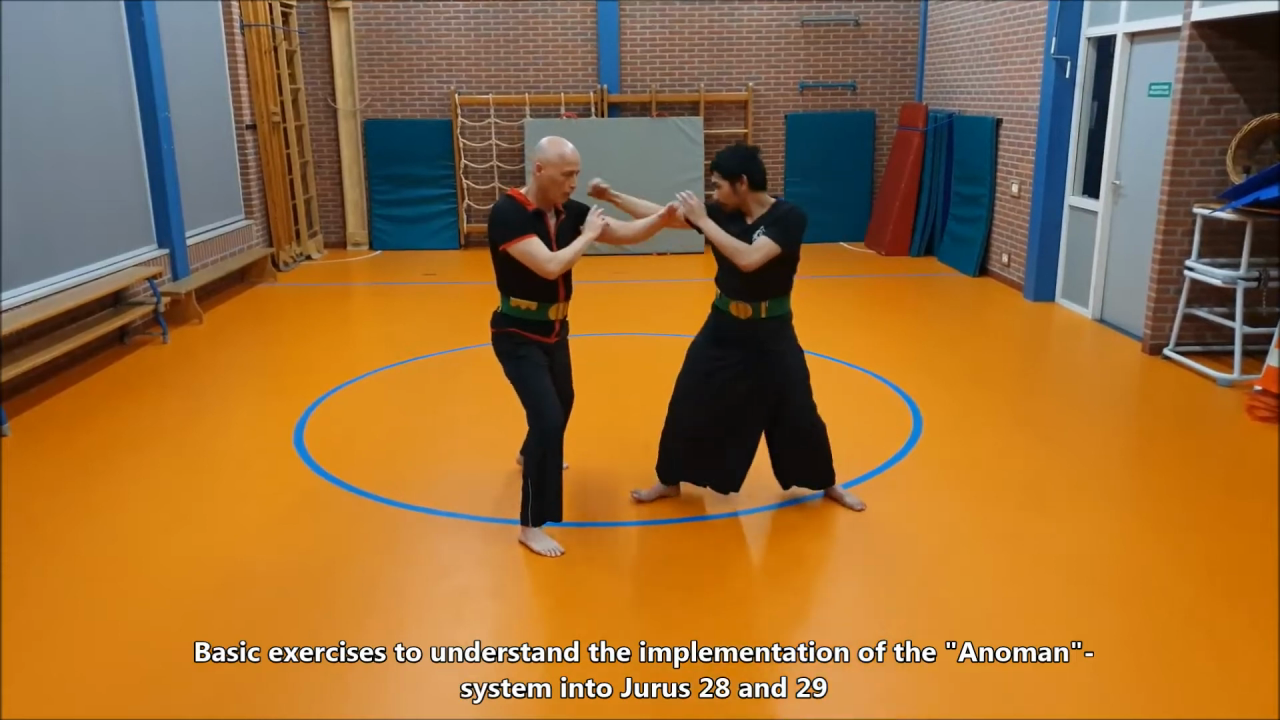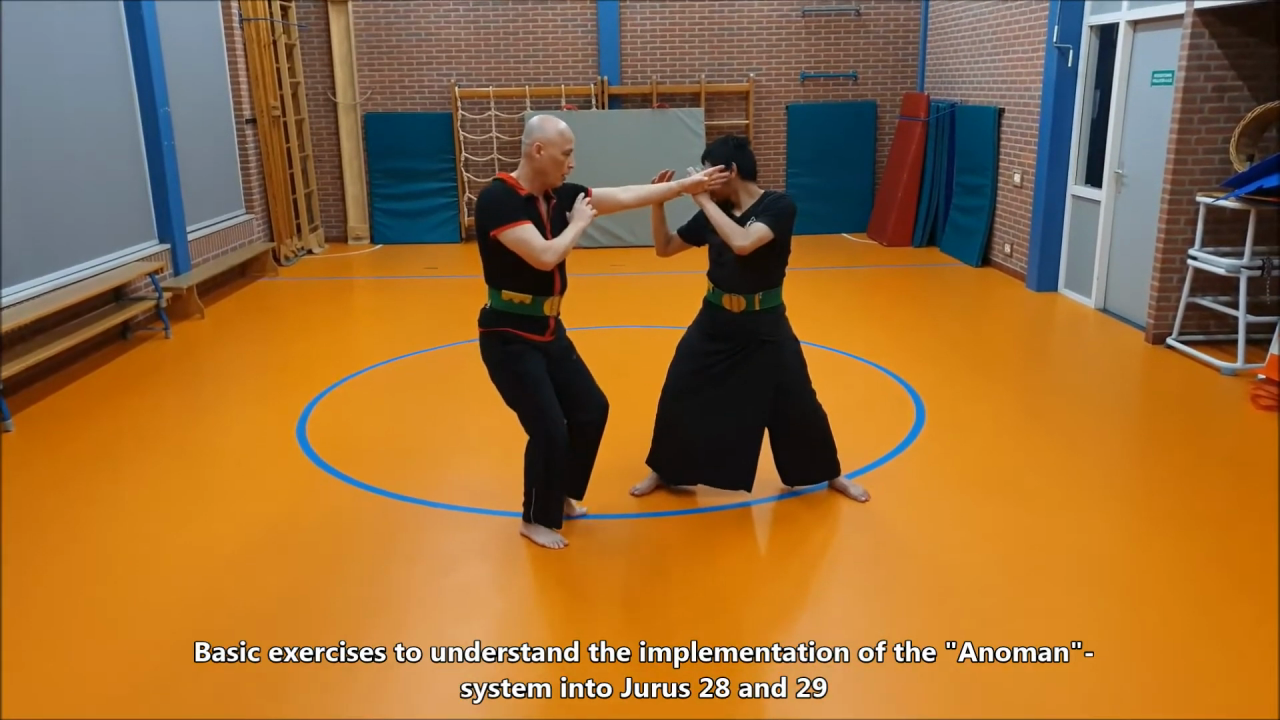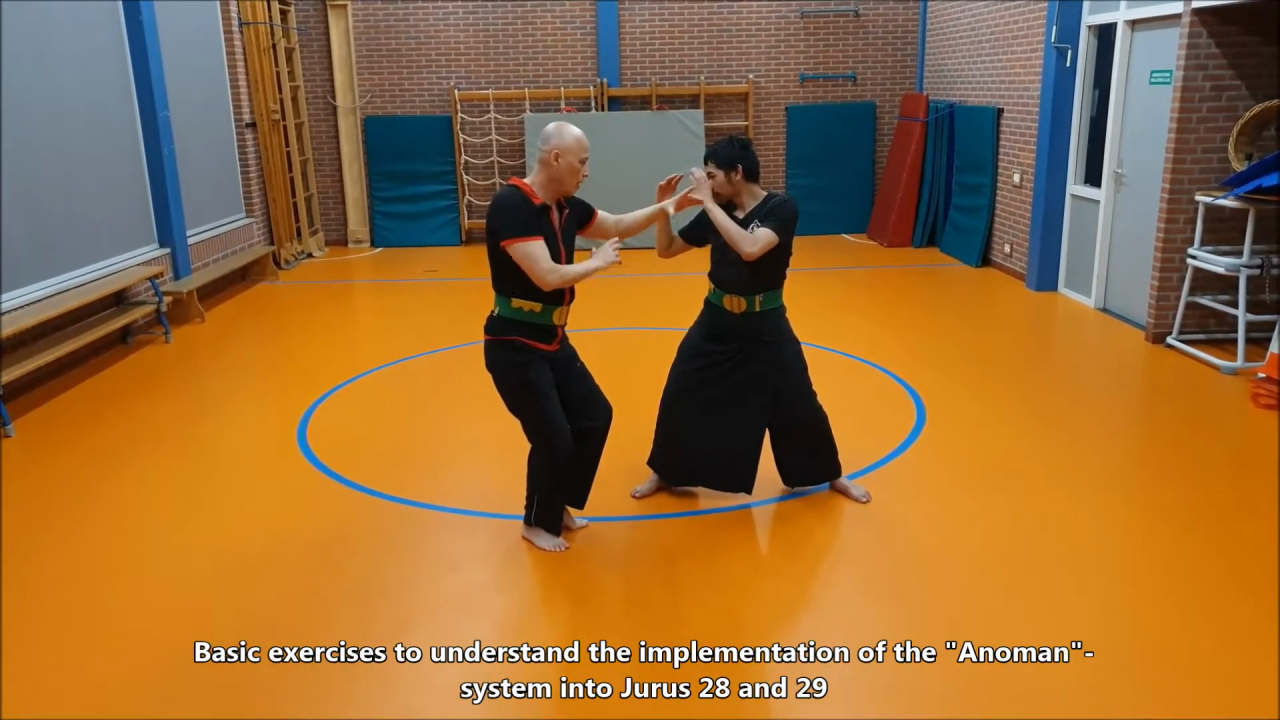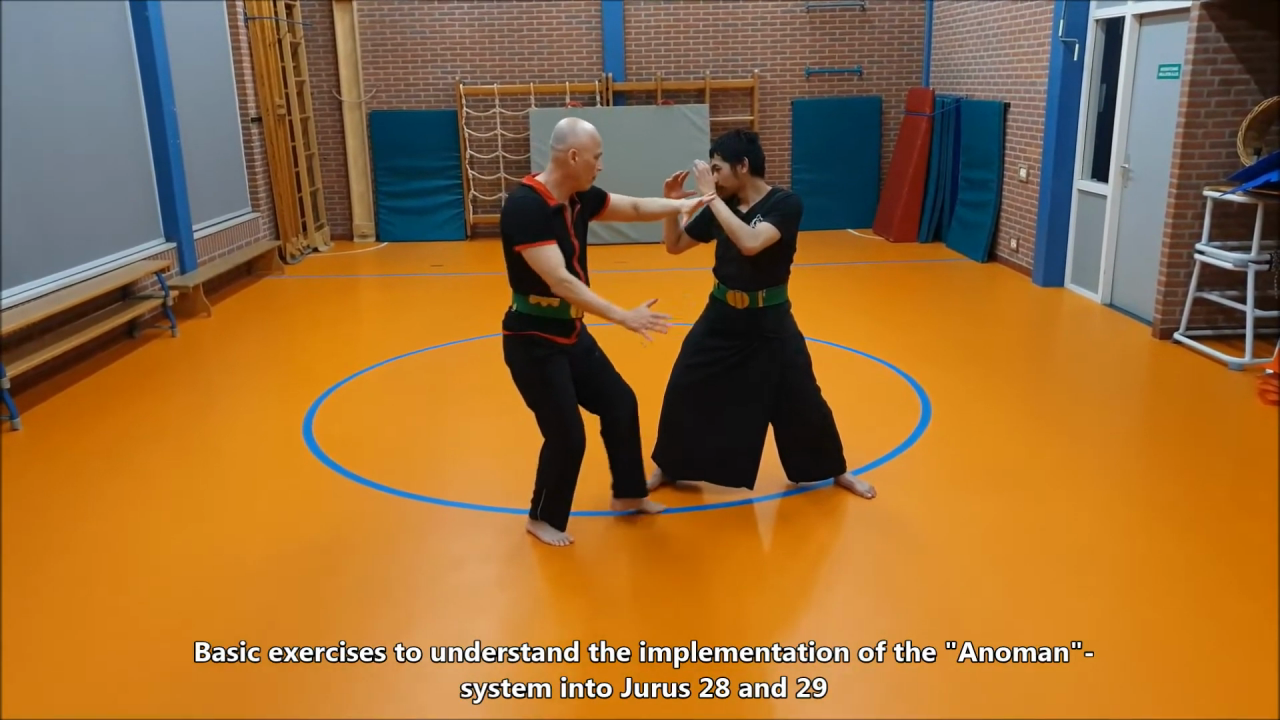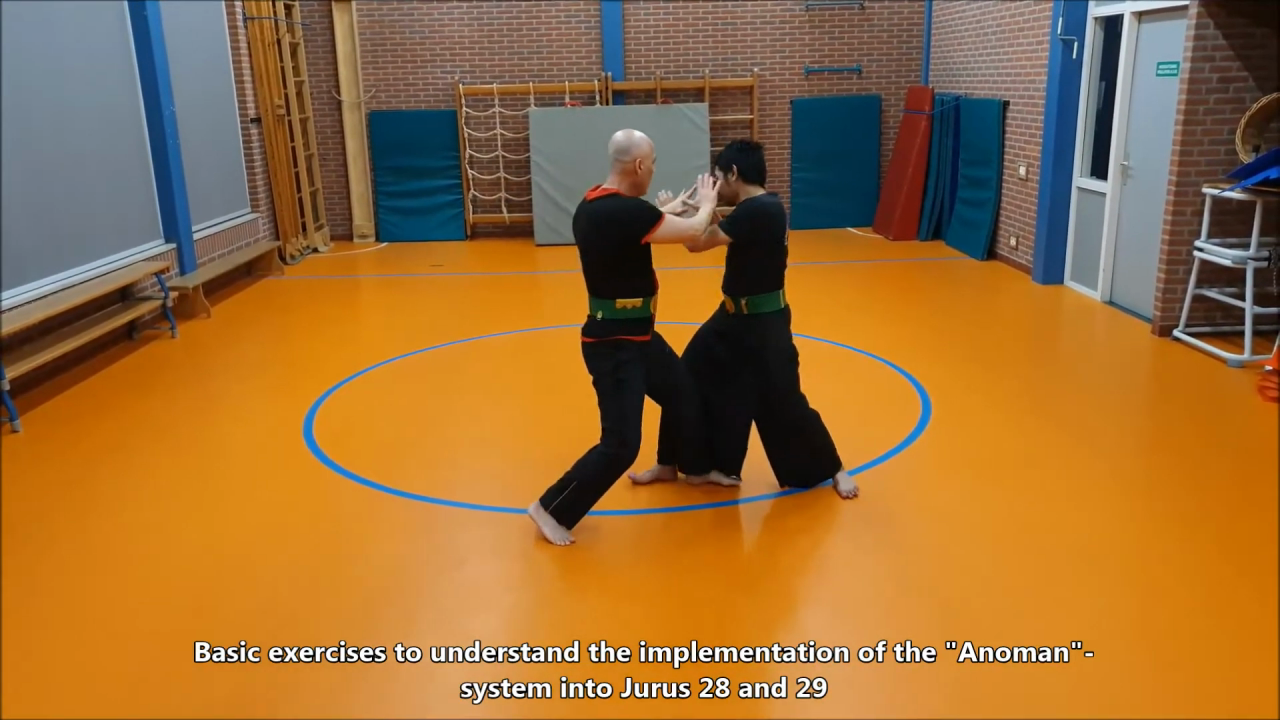
dt=1s
person 1, frame 1
left shoulder: (569, 210)
right shoulder: (507, 214)
left elbow: (625, 232)
right elbow: (549, 265)
left wrist: (660, 218)
right wrist: (587, 234)
left hip: (553, 330)
right hip: (517, 335)
left knee: (559, 405)
right knee: (548, 418)
left ankle: (531, 456)
right ankle: (532, 525)
person 1, frame 2
left shoulder: (559, 195)
right shoulder: (497, 199)
left elbow: (625, 197)
right elbow: (545, 256)
left wrist: (686, 185)
right wrist: (579, 222)
left hip: (548, 330)
right hip: (509, 337)
left knee: (591, 409)
right knee: (548, 429)
left ankle: (561, 495)
right ankle: (537, 519)
person 1, frame 3
left shoulder: (567, 206)
right shoulder: (510, 205)
left elbow: (617, 226)
right elbow: (547, 276)
left wrist: (661, 208)
right wrist: (597, 263)
left hip: (552, 339)
right hip: (514, 344)
left knee: (594, 416)
right knee: (553, 437)
left ankle: (558, 506)
right ankle: (538, 522)
person 1, frame 4
left shoulder: (579, 197)
right shoulder: (524, 206)
left elbow: (634, 207)
right elbow: (560, 281)
left wrist: (679, 205)
right wrist: (624, 316)
left hip: (570, 331)
right hip: (533, 339)
left knee: (620, 404)
right knee: (566, 435)
left ankle: (629, 494)
right ankle: (543, 518)
person 1, frame 5
left shoulder: (595, 206)
right shoulder: (624, 210)
right elbow: (692, 231)
left wrist: (671, 209)
right wrist: (706, 205)
left hip: (633, 334)
right hip: (615, 343)
left knee: (684, 395)
right knee: (620, 444)
left ankle: (697, 467)
right ankle: (552, 509)
person 2, frame 1
left shoulder: (789, 217)
right shoulder: (724, 213)
left elbow: (748, 259)
right elbow: (664, 215)
left wrist: (703, 221)
right wrist: (612, 197)
left hip: (771, 333)
right hip: (723, 328)
left knee: (798, 412)
right knee: (688, 406)
left ankle: (828, 484)
right ankle: (668, 481)
person 2, frame 2
left shoulder: (779, 207)
right shoulder: (715, 211)
left elbow: (743, 243)
right elbow: (664, 247)
left wrist: (704, 201)
right wrist: (658, 202)
left hip: (764, 325)
right hip: (714, 321)
left knee: (798, 404)
right knee: (677, 398)
left ankle: (831, 474)
right ankle: (663, 471)
person 2, frame 3
left shoulder: (781, 209)
right shoulder: (716, 211)
left elbow: (750, 248)
right elbow: (666, 249)
left wrist: (707, 203)
right wrist: (664, 207)
left hip: (765, 326)
right hip: (715, 322)
left knee: (798, 406)
right knee: (679, 398)
left ankle: (831, 475)
right ankle: (664, 473)
person 2, frame 4
left shoulder: (785, 204)
right shoulder: (722, 206)
left elbow: (750, 243)
right elbow: (674, 245)
left wrist: (710, 196)
right wrist: (671, 203)
left hip: (769, 320)
right hip: (720, 316)
left knee: (801, 401)
right knee: (683, 391)
left ankle: (837, 471)
right ankle: (667, 468)
person 2, frame 5
left shoulder: (760, 211)
right shoulder: (755, 209)
left elbow: (697, 243)
left hip: (763, 325)
right hip: (733, 317)
left knee: (784, 406)
left ankle: (833, 469)
right ankle: (667, 464)
